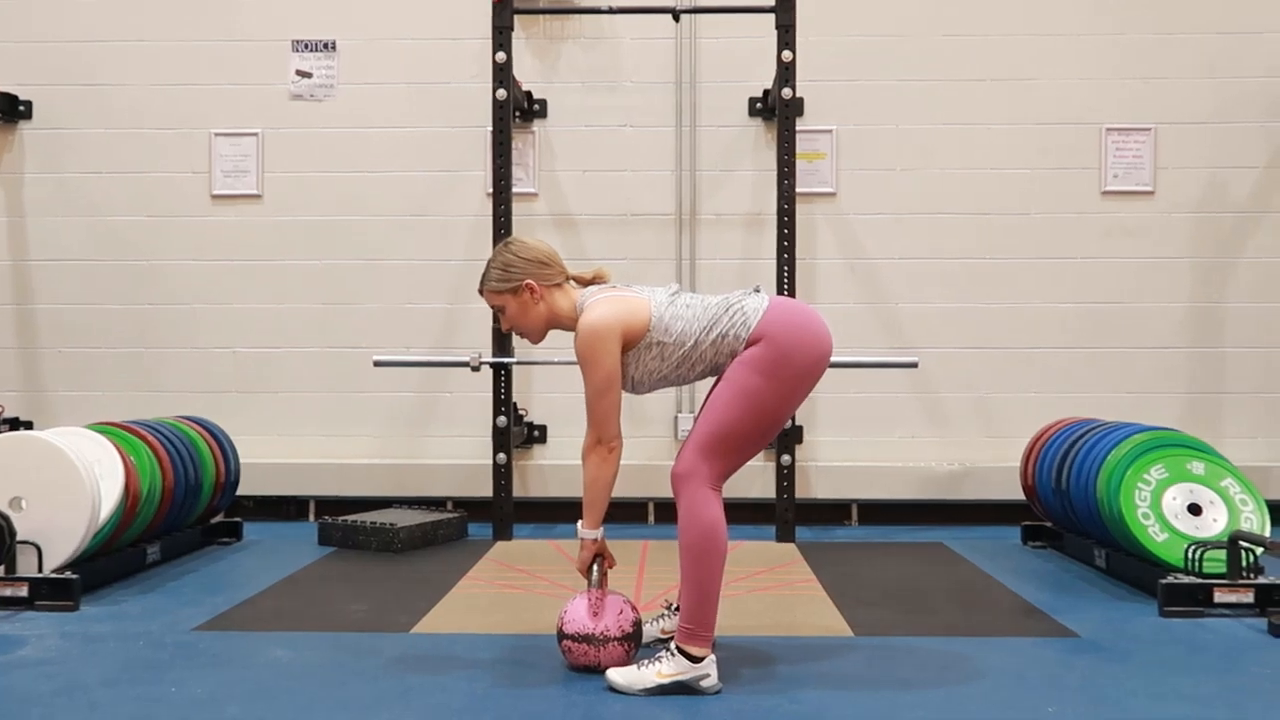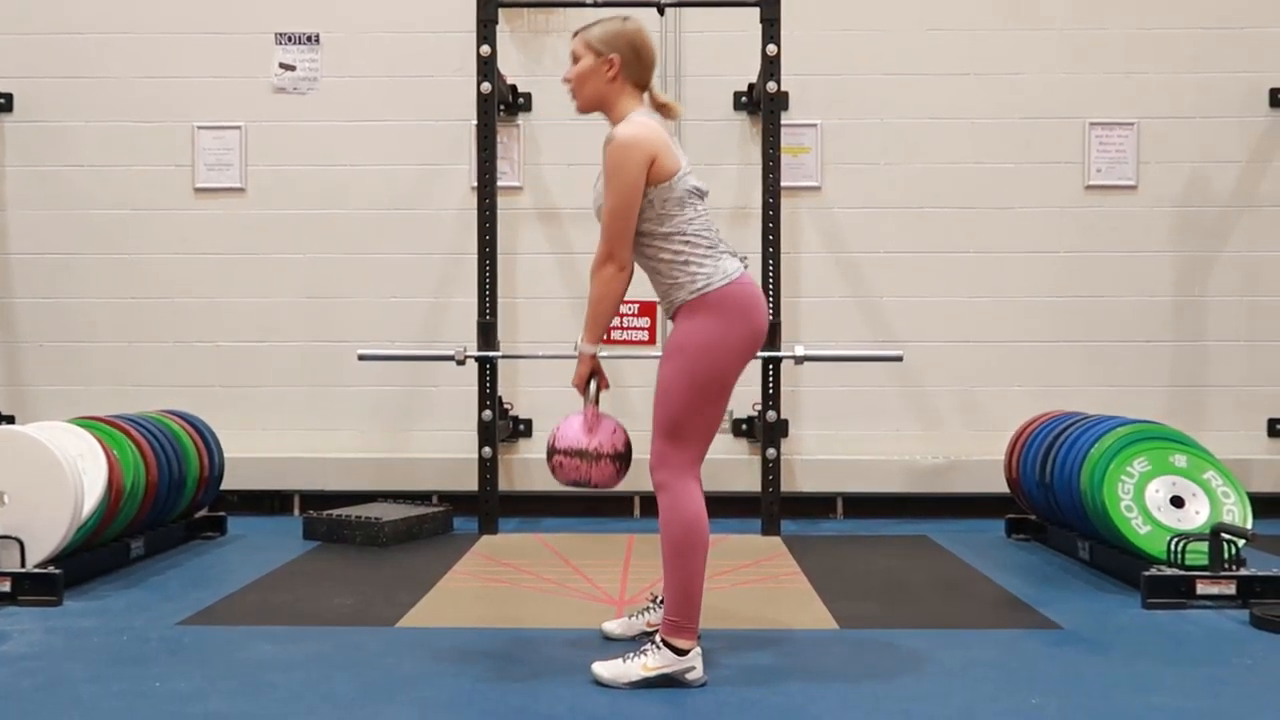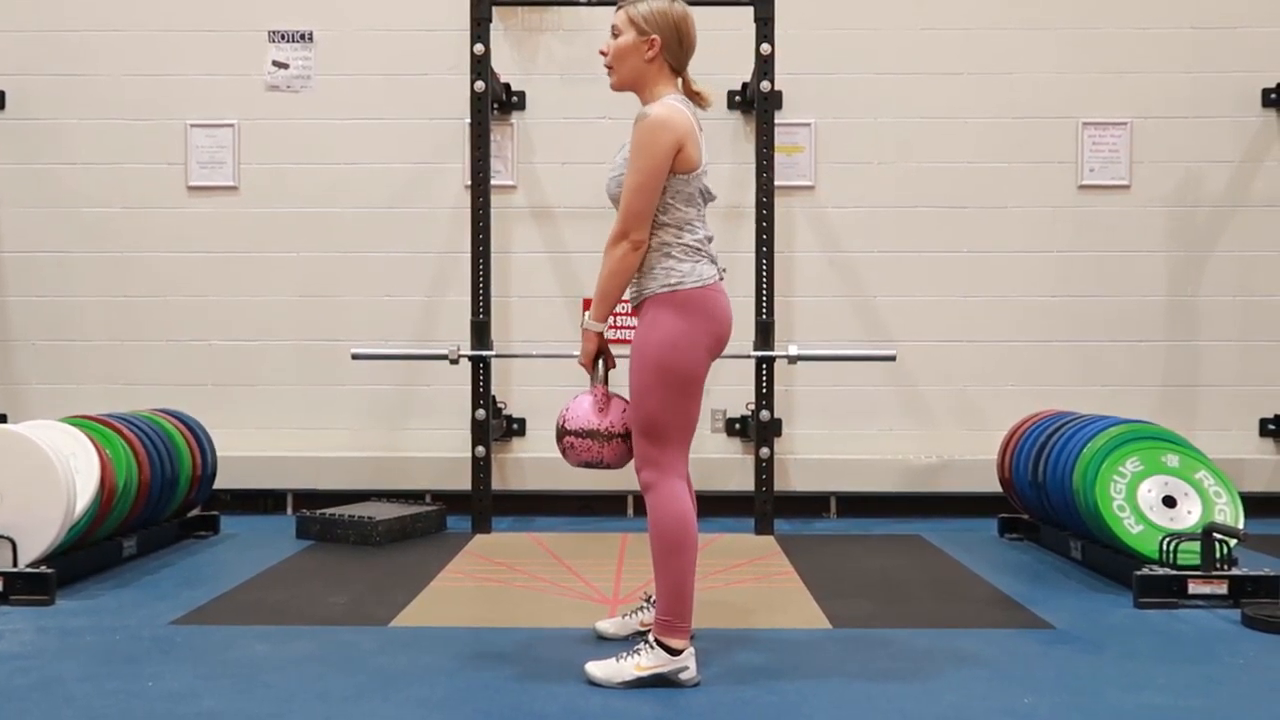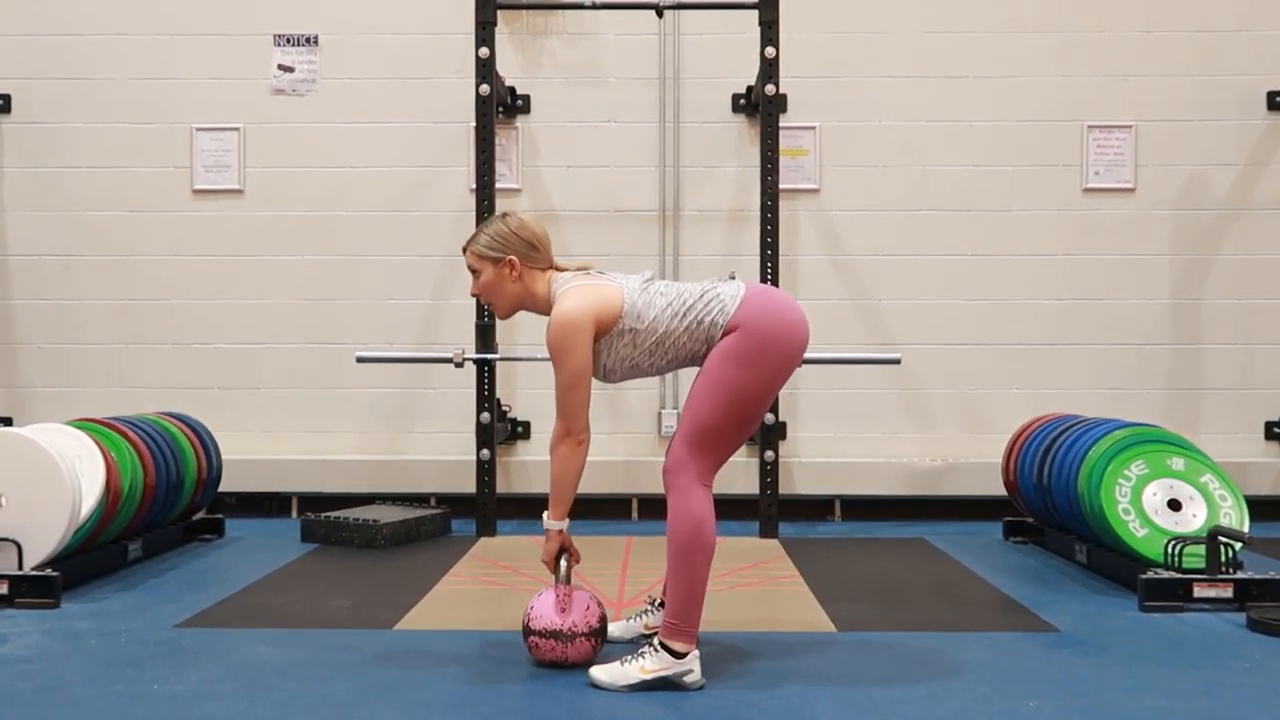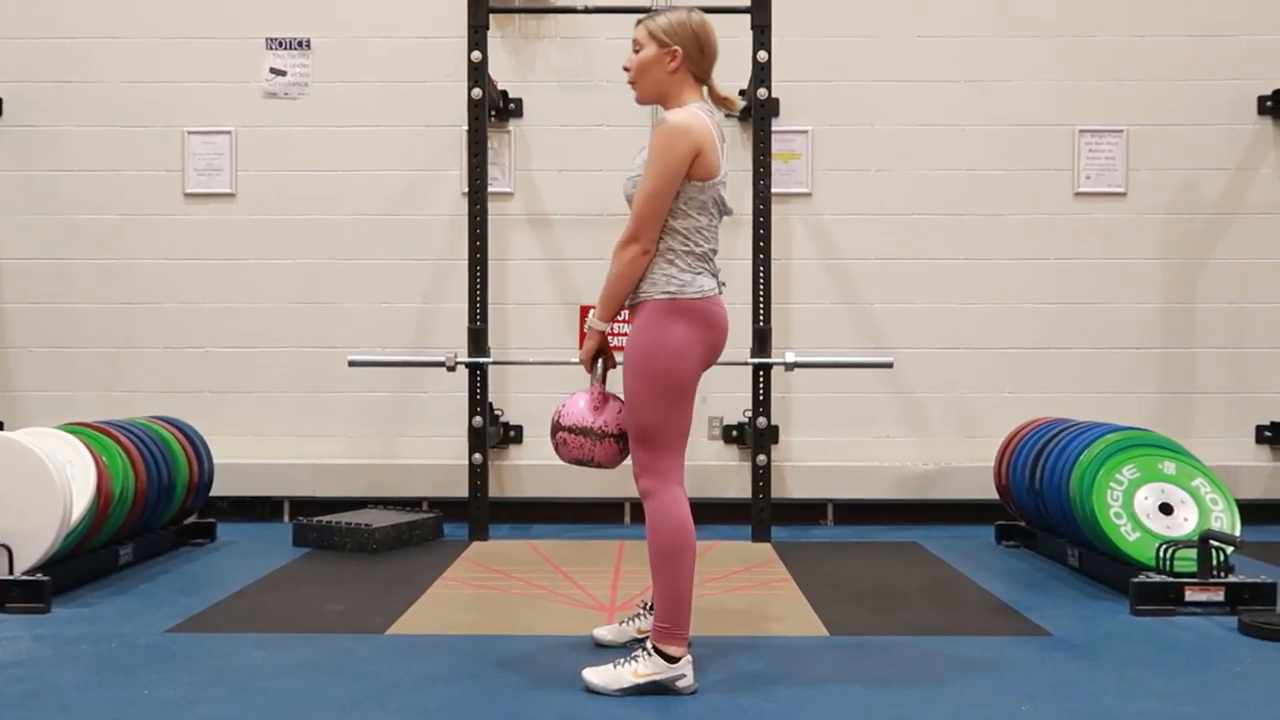
dt=1s
person 1, frame 1
left shoulder: (595, 322)
right shoulder: (598, 306)
left elbow: (605, 444)
right elbow: (600, 440)
left wrist: (590, 533)
right wrist: (593, 530)
left hip: (787, 340)
right hip: (782, 334)
left knee: (695, 478)
right knee: (695, 476)
left ankle: (693, 657)
right ankle: (690, 610)
person 1, frame 2
left shoulder: (629, 136)
right shoulder: (642, 130)
left elbow: (613, 261)
right elbow: (625, 255)
left wrist: (589, 348)
right wrist: (596, 343)
left hip: (713, 310)
right hip: (719, 304)
left knee: (675, 472)
right knee: (675, 467)
left ankle: (678, 650)
right ankle: (674, 607)
person 1, frame 3
left shoulder: (658, 119)
right shoulder: (670, 115)
left elbow: (629, 240)
left wrist: (593, 326)
right wrist: (602, 324)
left hip: (677, 308)
right hip: (686, 304)
left knee: (660, 471)
right knee: (662, 467)
left ankle: (671, 649)
right ankle: (666, 607)
person 1, frame 4
left shoulder: (569, 314)
right shoulder: (572, 293)
left elbow: (573, 438)
right elbow: (566, 431)
left wrist: (556, 524)
right wrist: (558, 520)
left hip: (760, 328)
right hip: (764, 320)
left knee: (686, 474)
right knee: (686, 470)
left ankle: (676, 652)
right ankle: (672, 607)
person 1, frame 5
left shoulder: (679, 125)
right shoulder: (696, 124)
left elbow: (638, 242)
left wrist: (598, 323)
right wrist: (613, 319)
left hip: (673, 316)
right hip: (685, 312)
left knee: (658, 481)
right knee: (659, 476)
left ankle: (669, 656)
right ankle: (663, 613)
